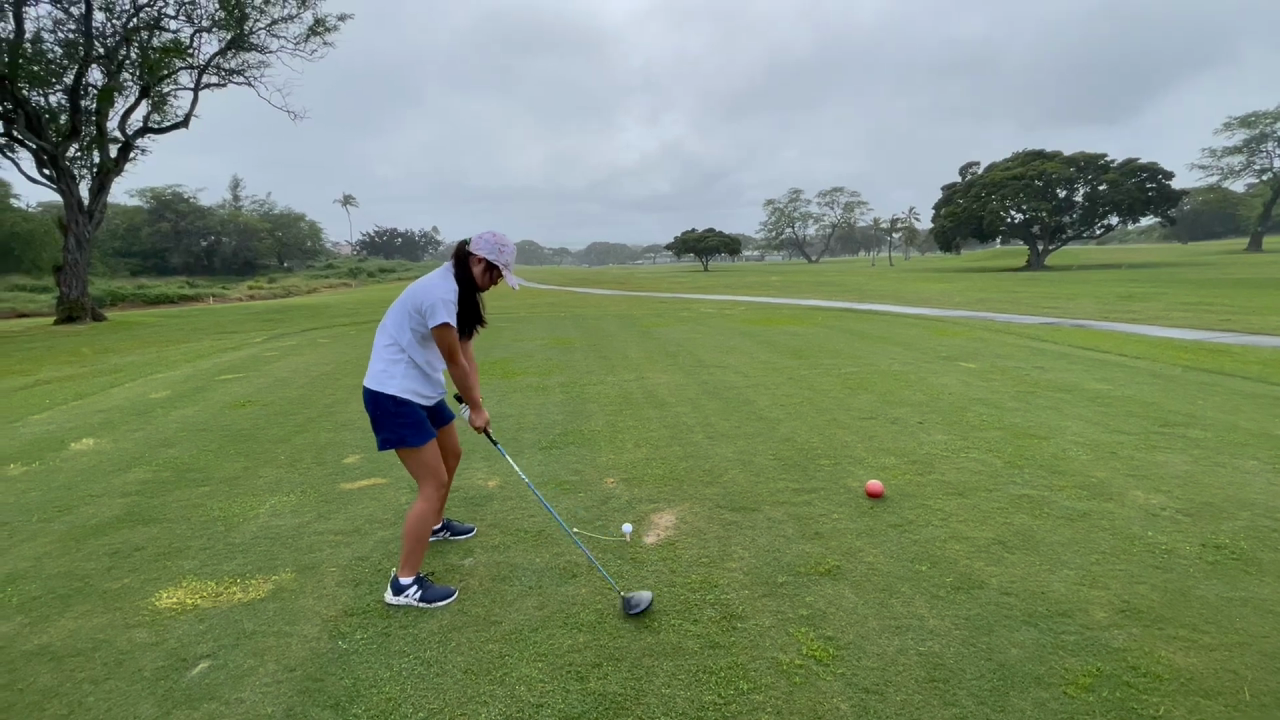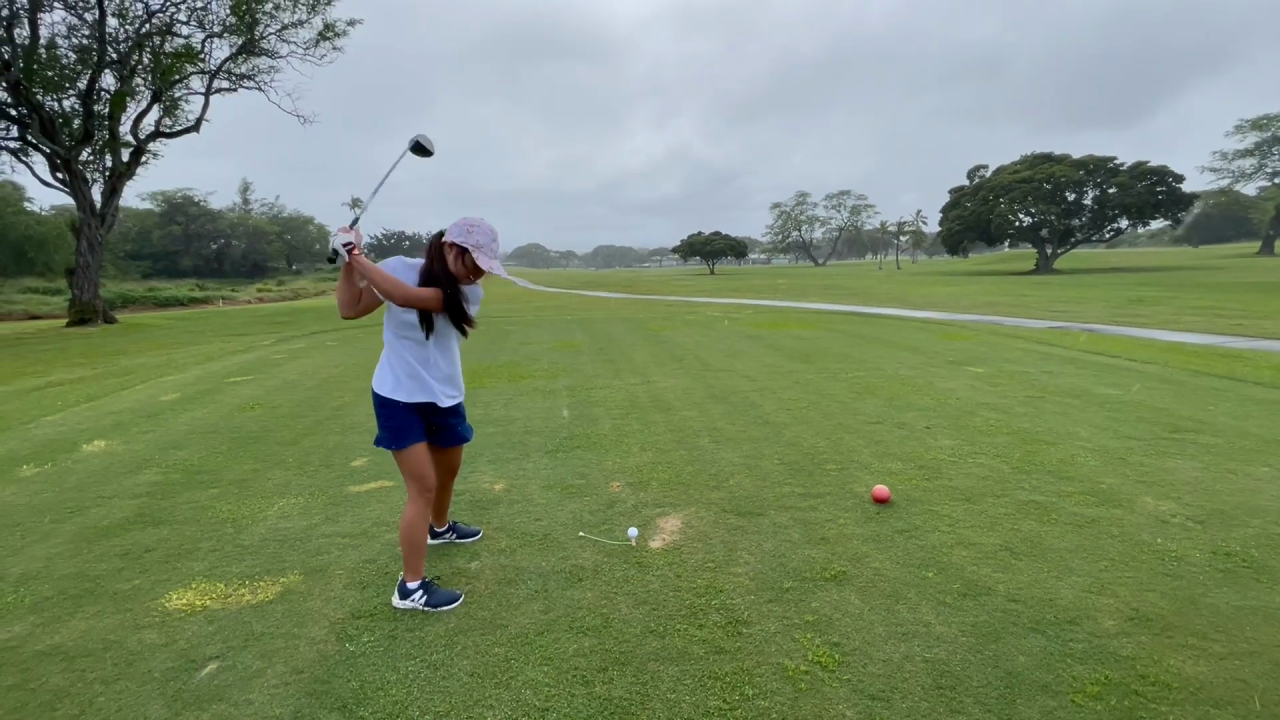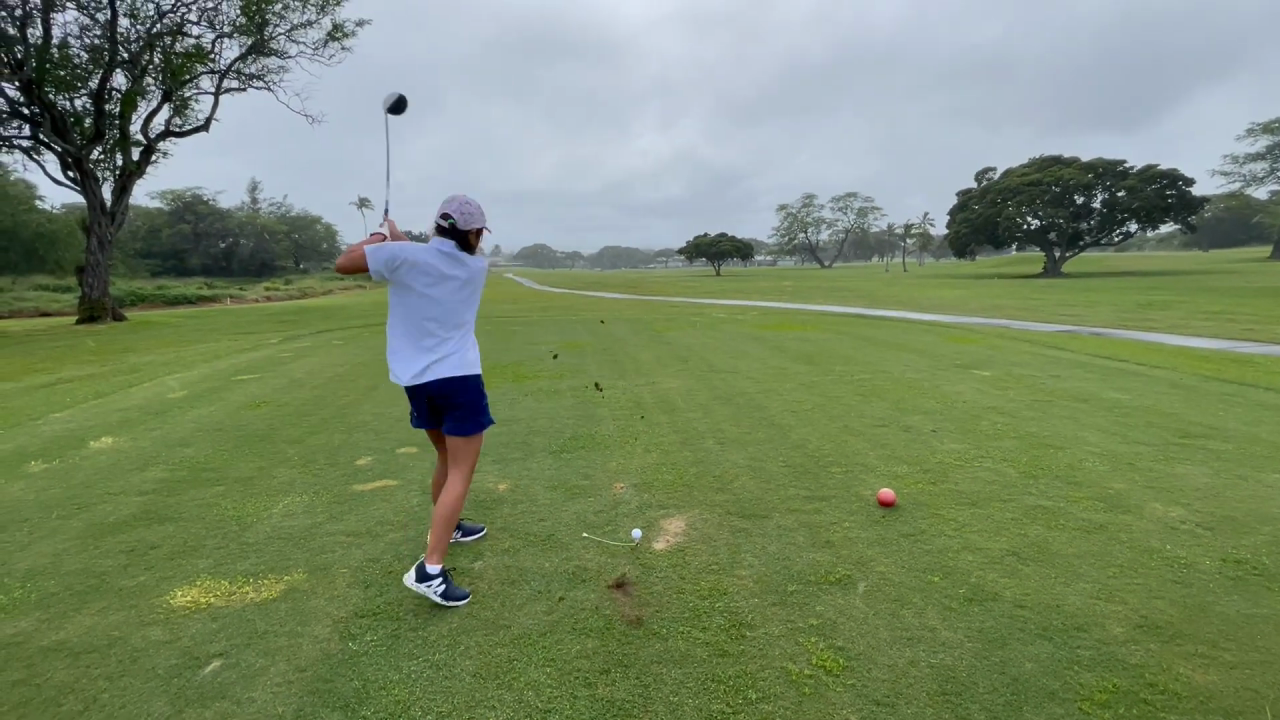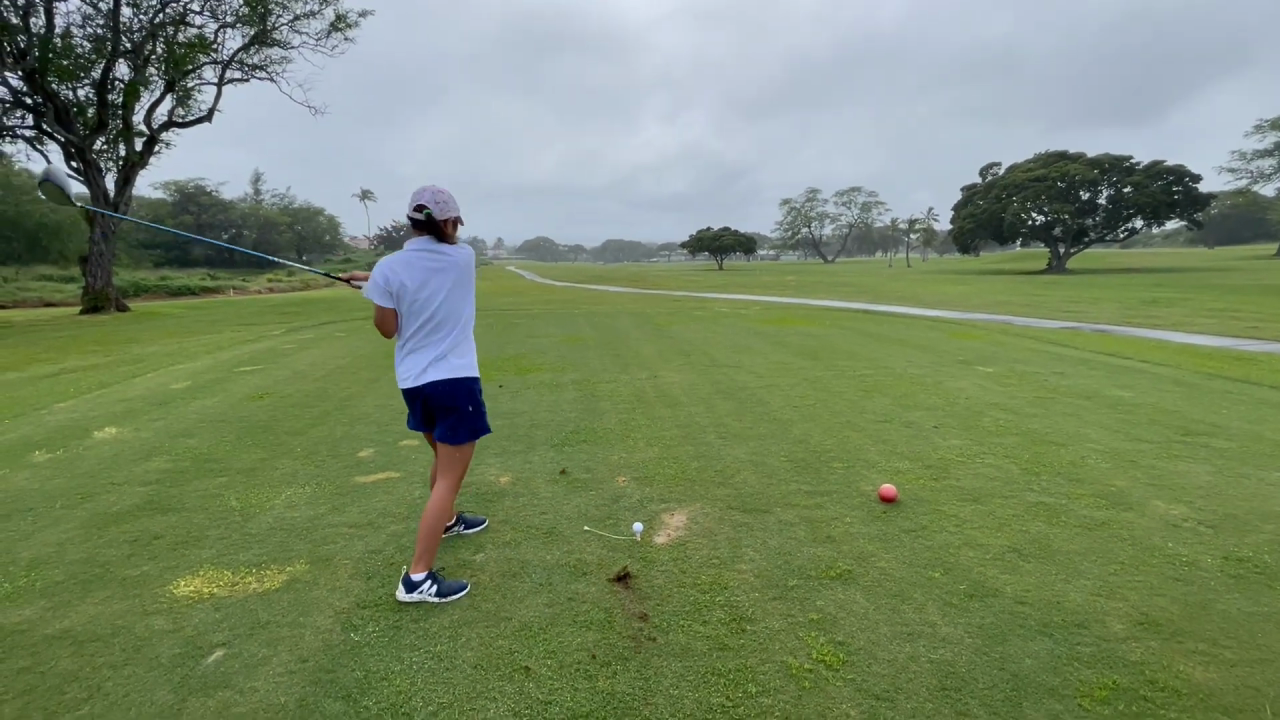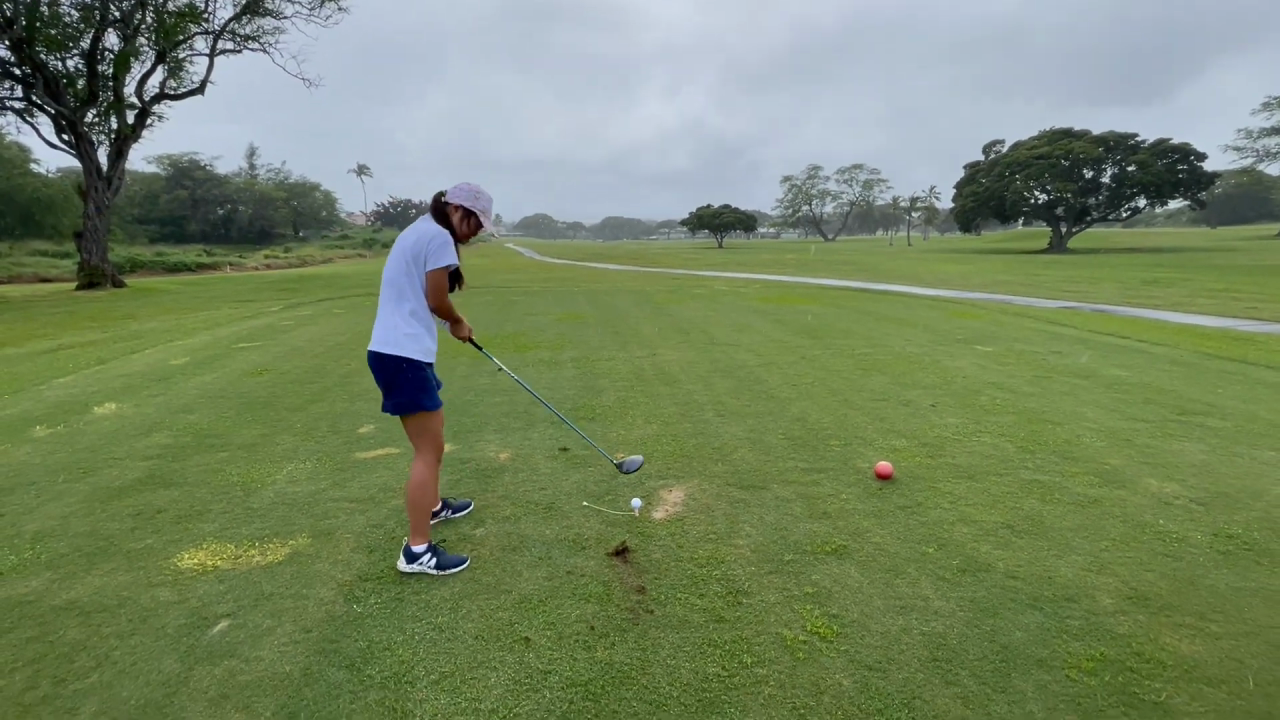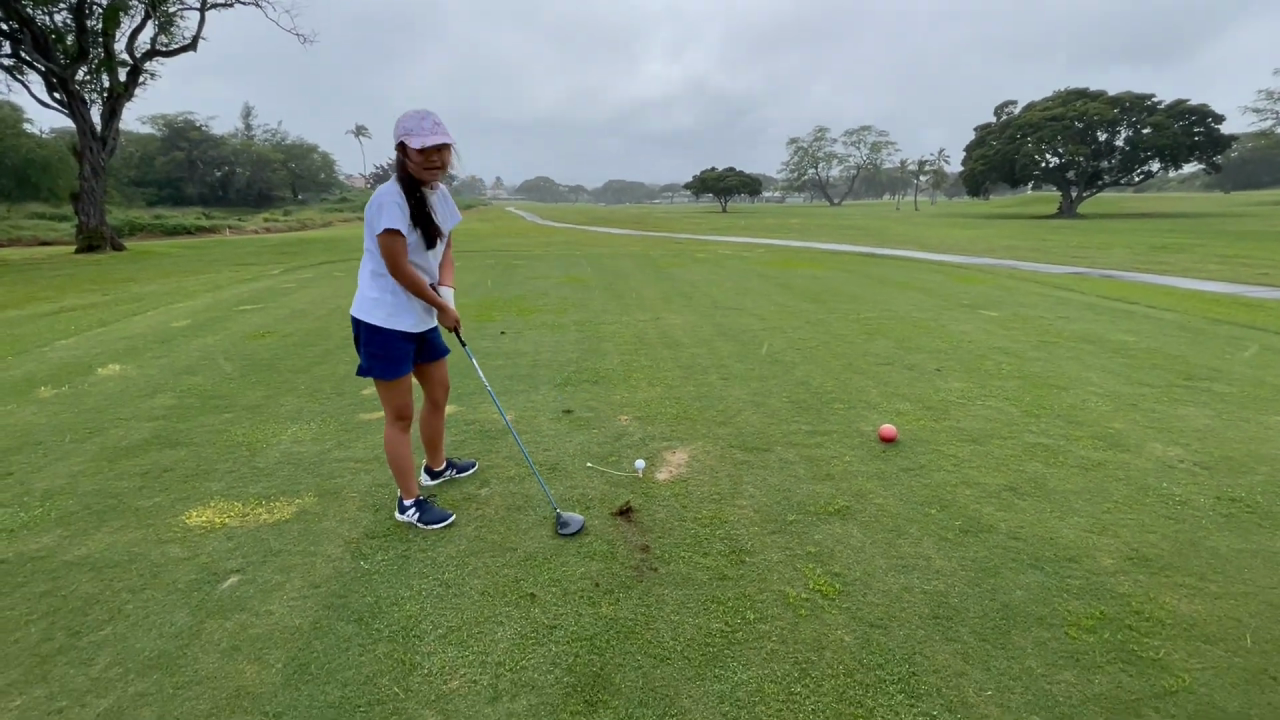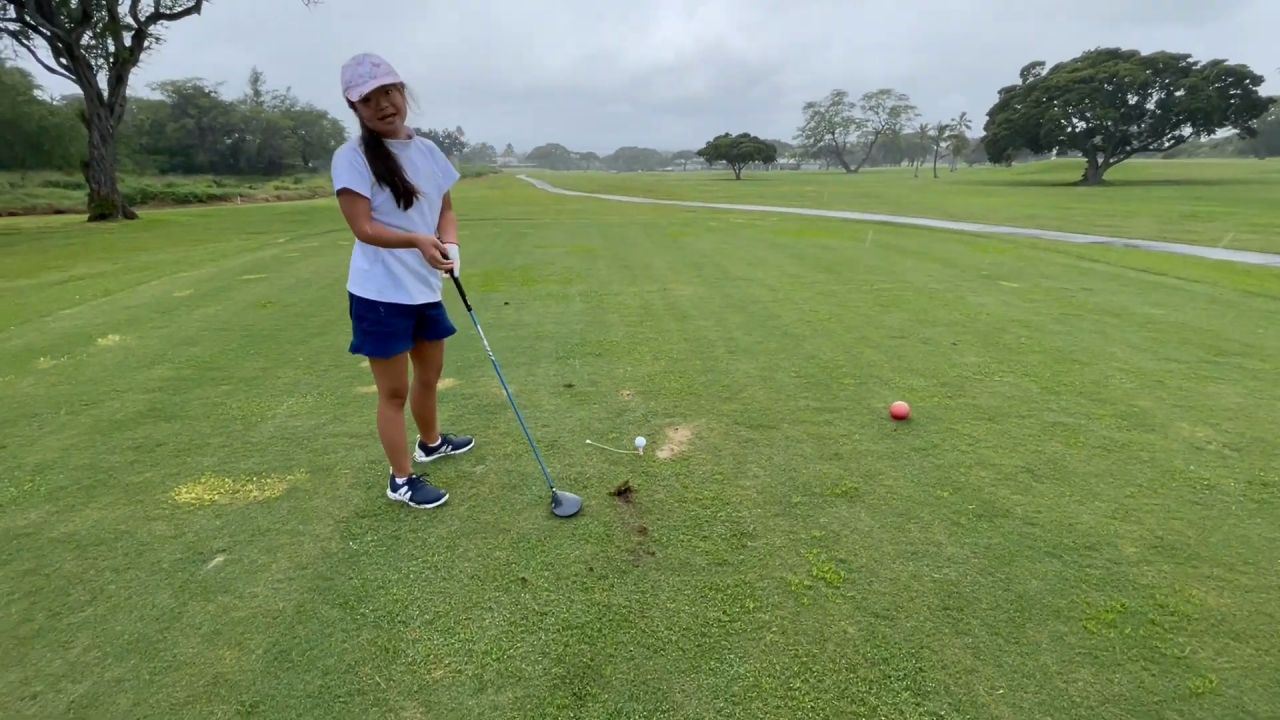
dt=0.7s
person 1, frame 1
left shoulder: (463, 290)
right shoulder: (441, 293)
left elbow: (465, 348)
right elbow: (455, 362)
left wrist: (476, 401)
right wrist: (476, 407)
left hip: (423, 391)
right hip: (394, 395)
left knee: (451, 455)
right knee: (432, 483)
left ankle: (436, 525)
right ankle: (404, 584)
person 1, frame 2
left shoulder: (467, 292)
right shoulder: (401, 269)
left elbow: (406, 298)
right elbow: (349, 310)
left wrist: (358, 259)
right wrist: (350, 256)
left hip: (444, 398)
right hip: (397, 397)
left knee: (448, 471)
right knee: (422, 487)
left ankle: (439, 527)
right ankle: (411, 587)
person 1, frame 3
left shoulder: (404, 255)
right shoulder: (477, 267)
left elbow: (342, 264)
left wrist: (381, 240)
right wrist: (398, 238)
left hip: (416, 380)
right hip: (460, 378)
left knee: (447, 456)
right knee: (460, 473)
left ankle: (446, 525)
right ankle: (429, 569)
person 1, frame 4
left shoulder: (387, 268)
right shoulder: (464, 257)
left elbow: (388, 330)
left hip: (414, 383)
right hip: (457, 381)
left knee: (444, 458)
right knee: (449, 479)
left ankle: (446, 520)
right ankle: (417, 577)
person 1, frame 5
left shoulder: (420, 232)
right shoulder: (439, 237)
right elbow: (437, 301)
left wrist: (453, 320)
right wrist: (458, 321)
left hip: (404, 350)
right hip: (403, 355)
left knee: (431, 435)
right knee: (429, 448)
left ankle: (432, 505)
right ankle: (417, 549)
person 1, frame 6
left shoulder: (439, 193)
right shoulder: (390, 199)
left elbow: (444, 248)
right elbow: (398, 268)
left wrist: (447, 292)
right wrist: (442, 307)
left hip: (420, 318)
right hip: (384, 321)
left knee: (438, 392)
right knee: (400, 415)
left ankle: (436, 465)
right ankle: (409, 501)
person 1, frame 7
left shoulder: (428, 151)
right shoulder: (352, 157)
left elbow: (445, 208)
right elbow: (364, 228)
left wrist: (450, 246)
right wrist: (414, 240)
left hip: (426, 290)
right hip: (380, 295)
left knee: (429, 376)
right knee: (394, 391)
left ankle: (431, 442)
right ankle: (401, 480)
